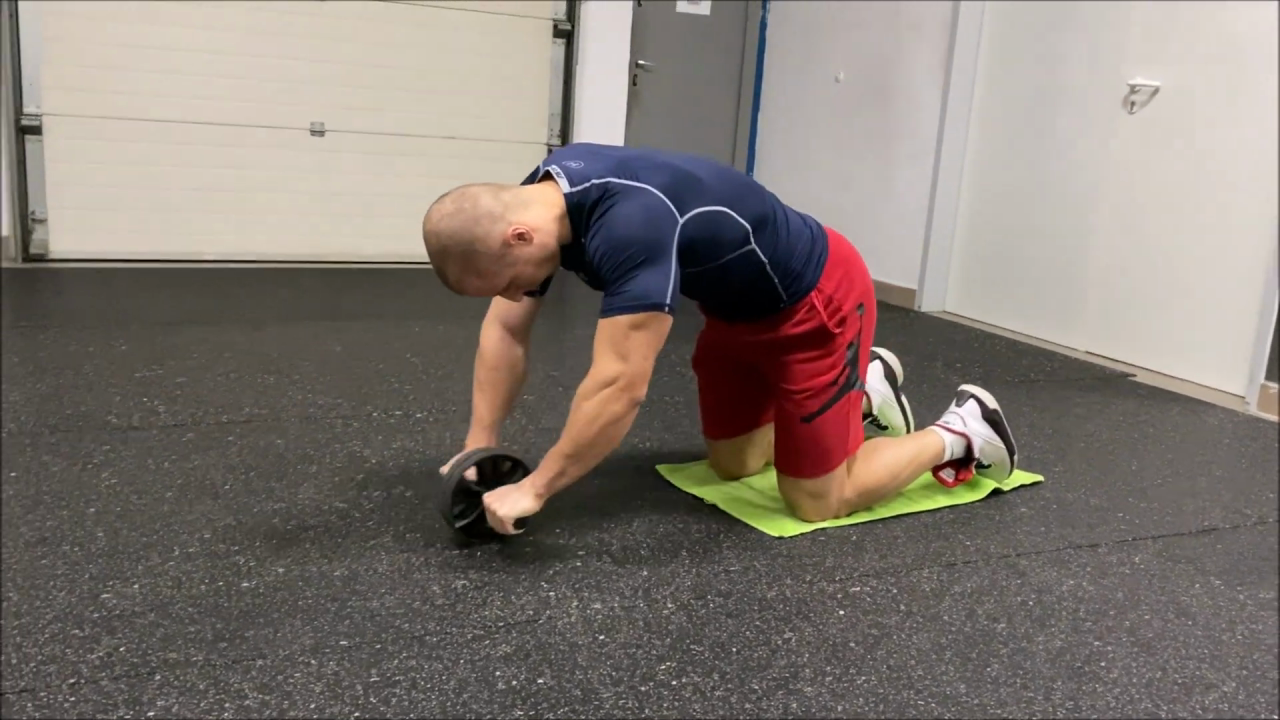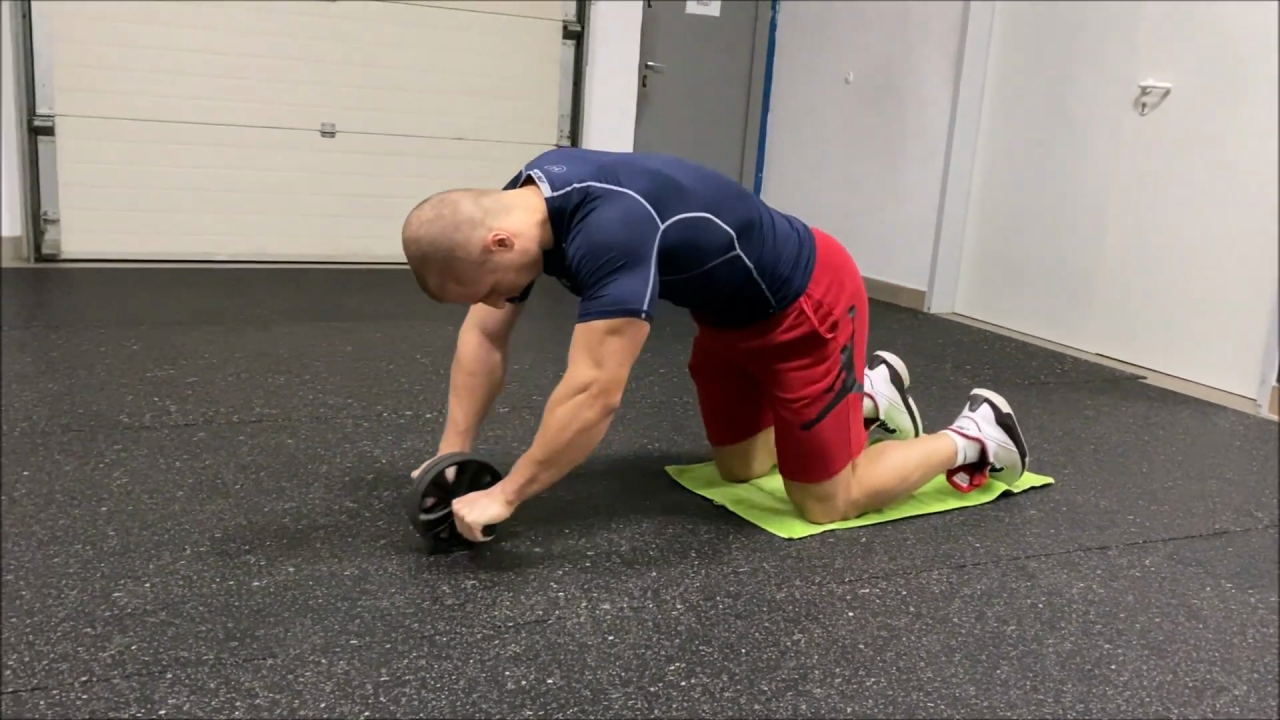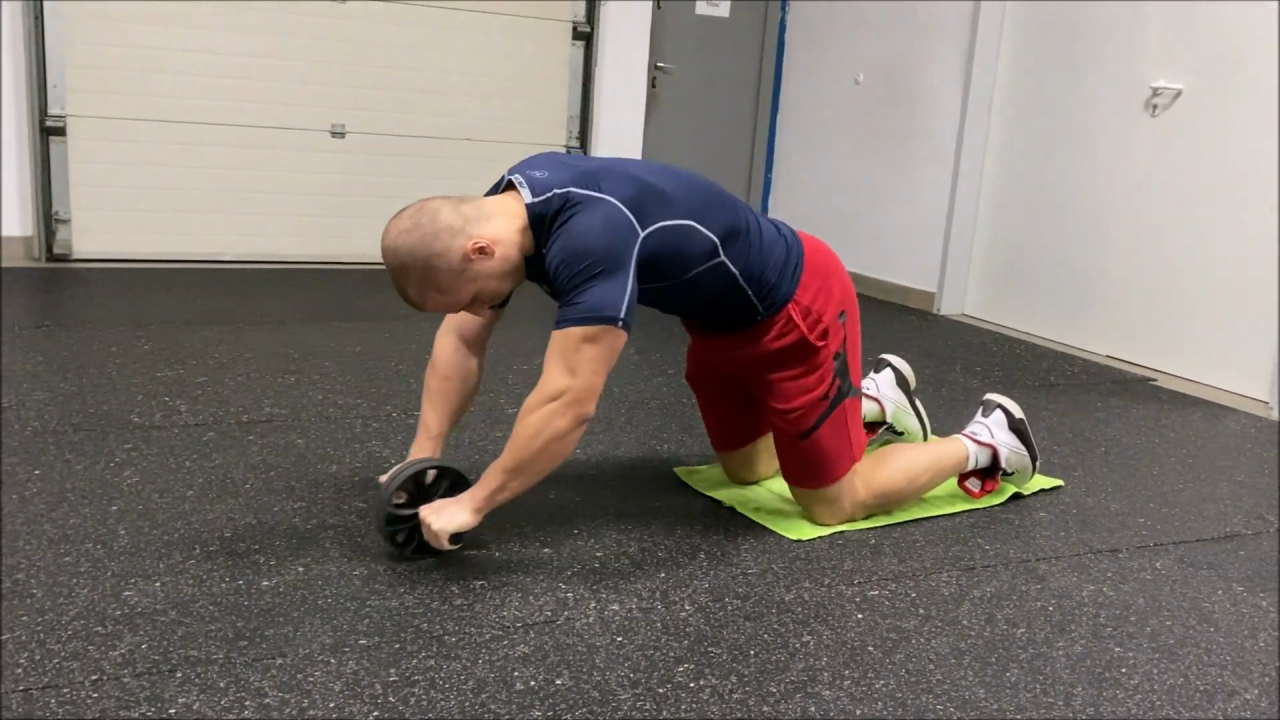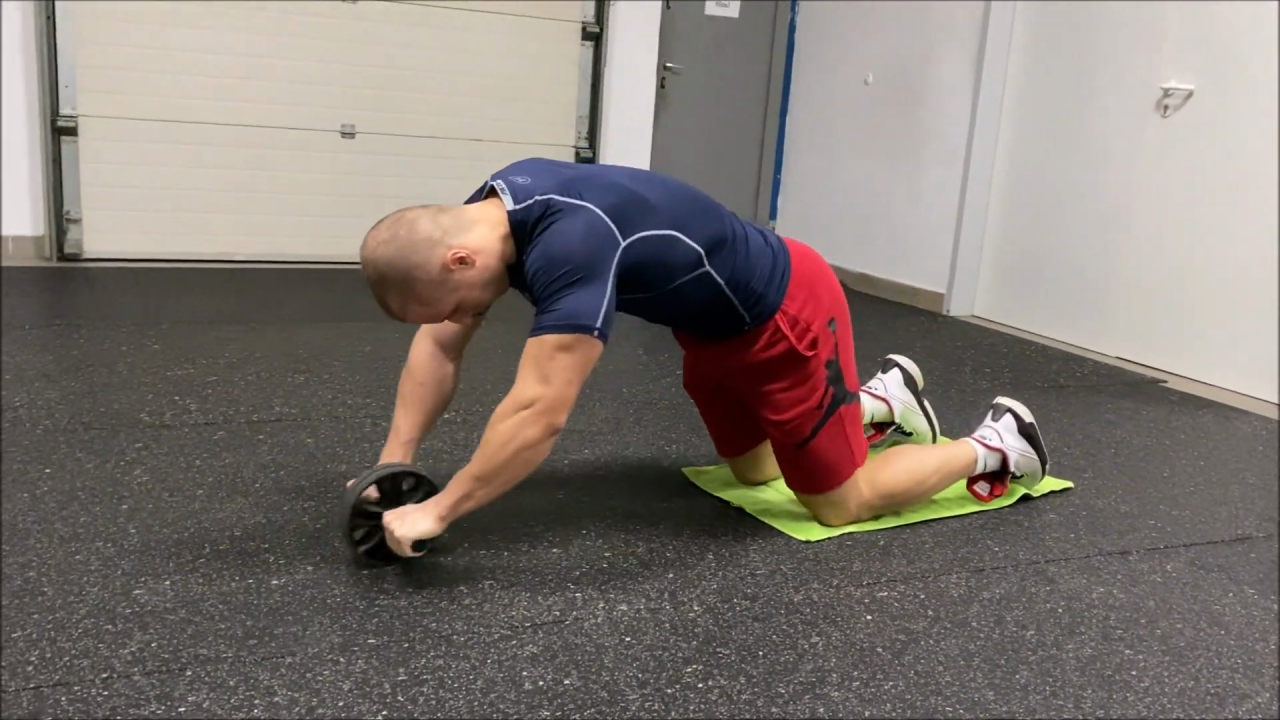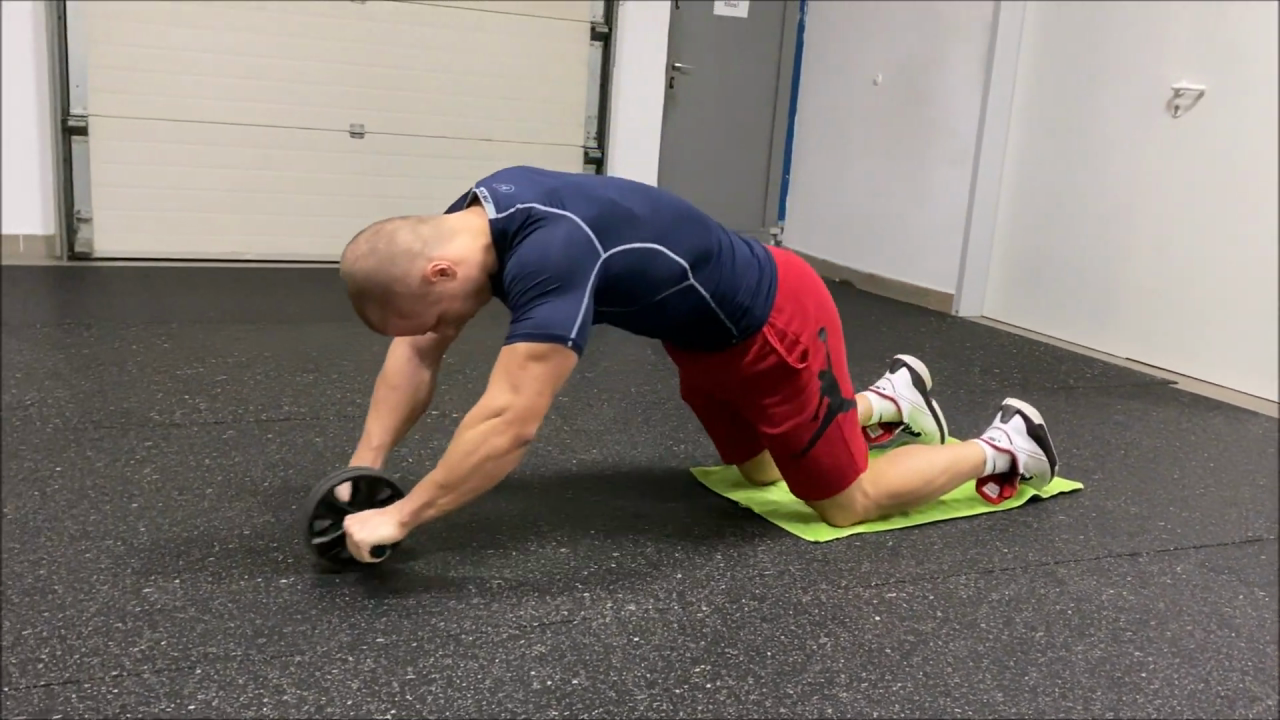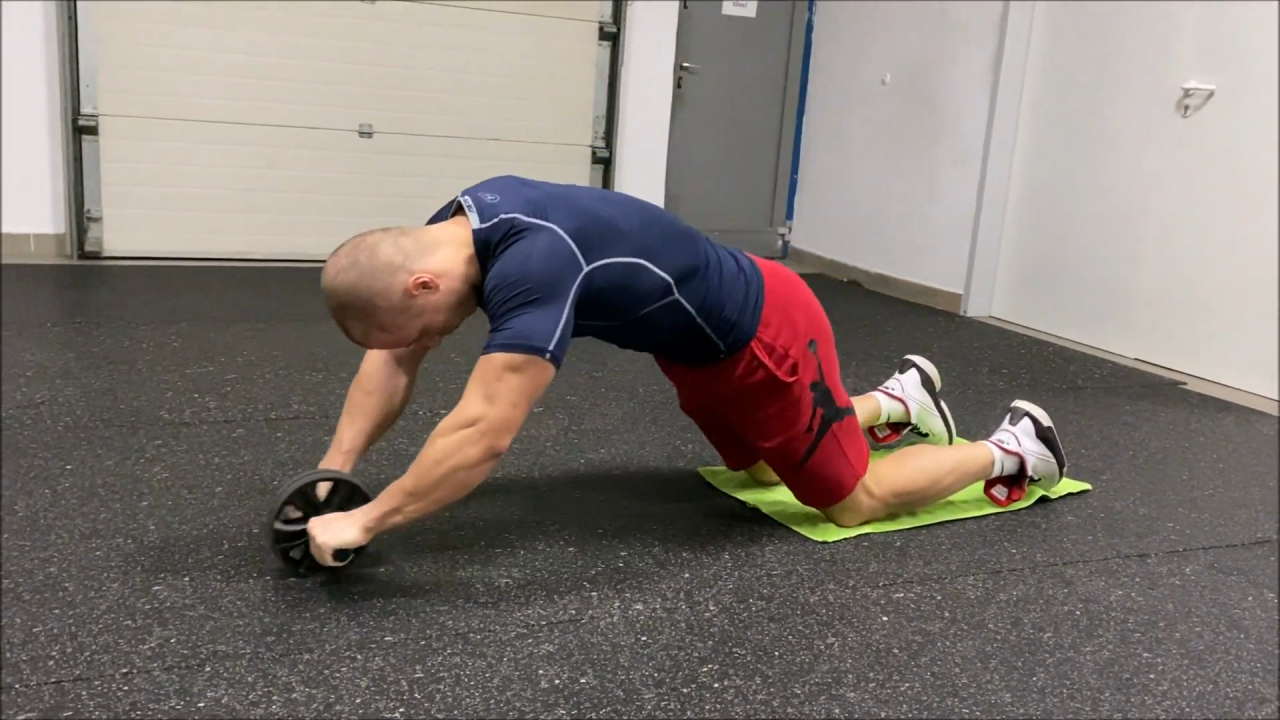
dt=0.1s
person 1, frame 1
left shoulder: (630, 226)
right shoulder: (535, 202)
left elbow: (620, 386)
right elbow: (504, 333)
left wrist: (533, 490)
right wrist: (478, 447)
left hip: (817, 302)
right hip: (739, 303)
left knee: (815, 502)
right knee: (732, 463)
left ankle: (957, 434)
right ankle: (861, 393)
person 1, frame 2
left shoulder: (611, 232)
right shoulder: (521, 205)
left elbow: (596, 395)
right elbow: (483, 337)
left wrist: (504, 497)
right wrist: (452, 449)
left hip: (808, 303)
right hip: (734, 306)
left knee: (825, 502)
right knee: (739, 467)
left ankle: (970, 438)
right ankle: (868, 394)
person 1, frame 3
left shoulder: (590, 238)
right shoulder: (503, 210)
left elbow: (569, 403)
right elbow: (459, 344)
left wrist: (472, 506)
right wrist: (423, 456)
left hip: (798, 311)
right hip: (726, 313)
left knee: (831, 503)
right knee: (744, 468)
left ankle: (982, 443)
right ankle: (873, 398)
person 1, frame 4
left shoulder: (570, 245)
right shoulder: (485, 216)
left elbow: (542, 413)
right elbow: (437, 348)
left wrist: (437, 511)
right wrist: (394, 461)
left hip: (786, 315)
right hip: (719, 320)
left knee: (840, 499)
right knee: (754, 469)
left ankle: (993, 445)
right ankle: (882, 400)
person 1, frame 5
left shoulder: (548, 254)
right shoulder: (467, 222)
left elbow: (510, 422)
right elbow: (414, 356)
left wrist: (398, 518)
right wrist: (365, 469)
left hip: (776, 328)
right hip: (712, 331)
left knee: (845, 500)
right knee: (758, 471)
left ankle: (1001, 447)
right ankle: (888, 401)
person 1, frame 6
left shoulder: (531, 267)
right shoulder: (454, 232)
left elbow: (484, 432)
right elbow: (390, 360)
left wrist: (365, 520)
right wrist: (333, 468)
left hip: (764, 338)
right hip: (708, 338)
left knee: (852, 498)
right knee: (761, 468)
left ankle: (1010, 450)
right ankle: (898, 399)
